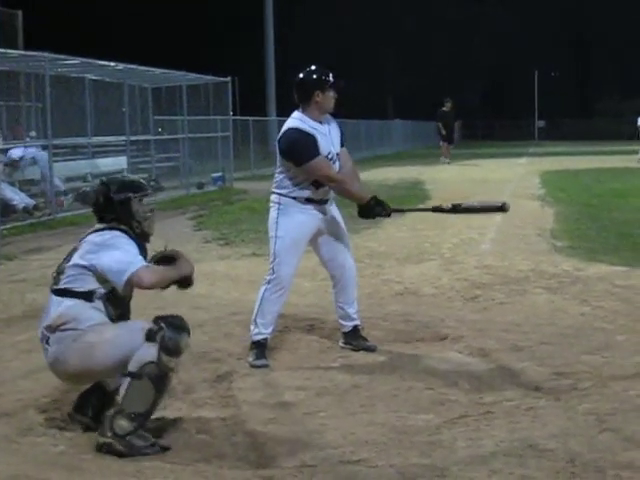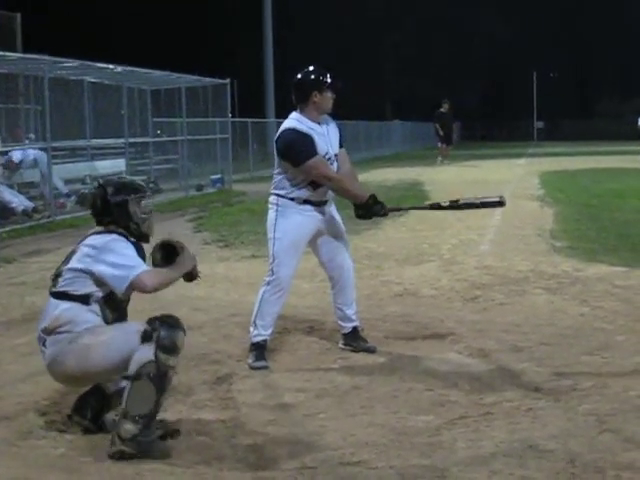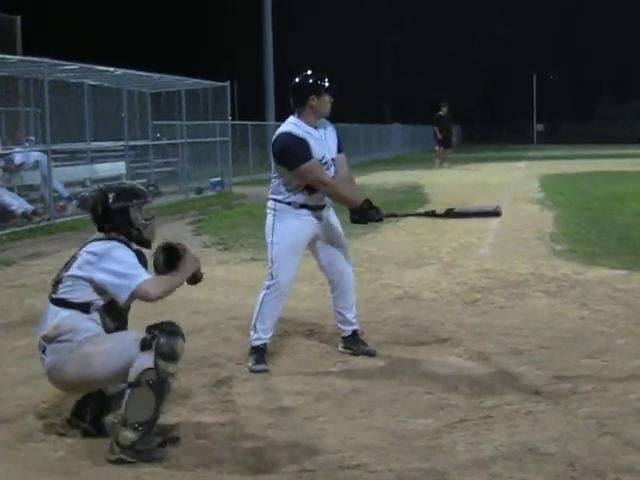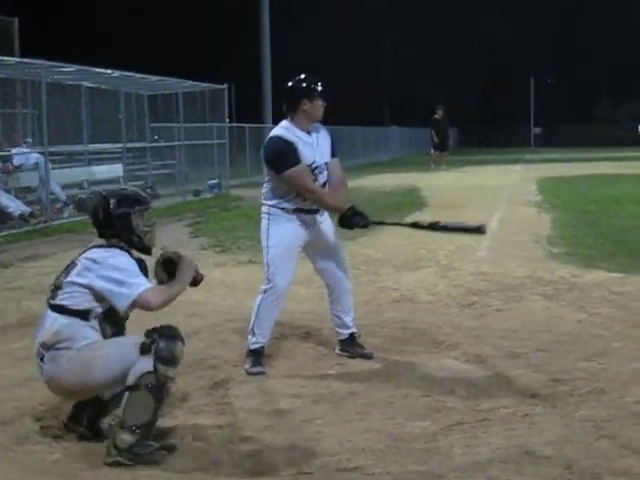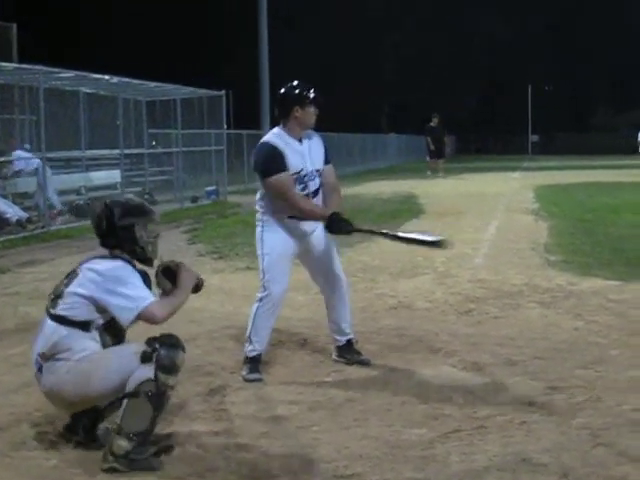
dt=0.1s
person 1, frame 1
left shoulder: (331, 125)
right shoulder: (296, 133)
left elbow: (346, 167)
right elbow: (331, 178)
left wrist: (363, 202)
right wrist: (370, 200)
left hip: (325, 208)
right hip: (293, 211)
left knee: (344, 269)
right knee: (280, 276)
left ankle: (350, 331)
right ankle: (259, 340)
person 1, frame 2
left shoulder: (330, 126)
right shoulder: (293, 134)
left elbow: (344, 168)
right elbow: (329, 177)
left wrist: (361, 202)
right wrist: (368, 199)
left hip: (324, 208)
right hip: (291, 212)
left knee: (343, 270)
right knee: (279, 277)
left ankle: (350, 332)
right ankle: (258, 342)
person 1, frame 3
left shoulder: (329, 130)
right shoulder: (289, 137)
left elbow: (342, 173)
right elbow: (322, 182)
left wrist: (357, 205)
right wrist: (362, 204)
left hip: (323, 213)
right hip: (289, 215)
left knee: (343, 273)
right knee: (279, 281)
left ankle: (349, 335)
right ankle: (258, 346)
person 1, frame 4
left shoulder: (323, 134)
right shoulder: (280, 142)
left elbow: (336, 178)
right elbow: (308, 189)
left wrist: (346, 212)
right wrist: (347, 211)
left hip: (317, 217)
right hip: (283, 220)
left knee: (340, 277)
right knee: (276, 285)
left ankle: (346, 338)
right ankle: (255, 349)
person 1, frame 5
left shoulder: (317, 141)
right shoulder: (270, 148)
left elbow: (330, 184)
right elbow: (287, 198)
left wrist: (334, 216)
right wrist: (324, 215)
left hip: (314, 225)
right hip: (278, 227)
left knee: (336, 283)
right knee: (272, 292)
left ankle: (344, 344)
right ankle: (252, 356)
person 2, frame 1
left shoulder: (104, 240)
right shoulder: (111, 239)
right elbow: (144, 278)
left wrist: (166, 272)
right wrist: (180, 269)
left hip: (70, 347)
right hip: (72, 347)
left knee: (145, 351)
right knee: (170, 333)
left ankle: (92, 406)
right ankle: (123, 430)
person 2, frame 2
left shoulder: (103, 242)
right shoulder: (110, 242)
right elbow: (147, 282)
left wrist: (167, 271)
right wrist: (182, 266)
left hip: (68, 348)
right hip: (69, 350)
left knee: (145, 355)
right knee: (166, 333)
left ankle: (91, 408)
right ankle: (130, 434)
person 2, frame 3
left shoulder: (104, 249)
right shoulder: (111, 250)
right elbow: (150, 291)
left wrist: (171, 270)
right wrist: (184, 270)
left hip: (70, 355)
right hip: (69, 358)
left knee: (147, 358)
right knee: (166, 340)
left ankle: (90, 412)
right ankle: (130, 440)
person 2, frame 4
left shoulder: (104, 255)
right shoulder: (111, 258)
right elbow: (150, 300)
left wrist: (169, 278)
right wrist: (183, 278)
left hip: (66, 362)
right hip: (68, 364)
left knee: (145, 363)
right knee: (165, 344)
left ankle: (87, 416)
right ankle: (128, 443)
person 2, frame 5
left shoulder: (104, 265)
right shoulder: (113, 270)
right elbow: (156, 313)
left wrist: (173, 286)
right wrist: (184, 287)
left hip: (59, 370)
right hip: (65, 376)
left knee: (137, 359)
right knee: (166, 351)
left ankle: (84, 424)
right ankle: (125, 449)
